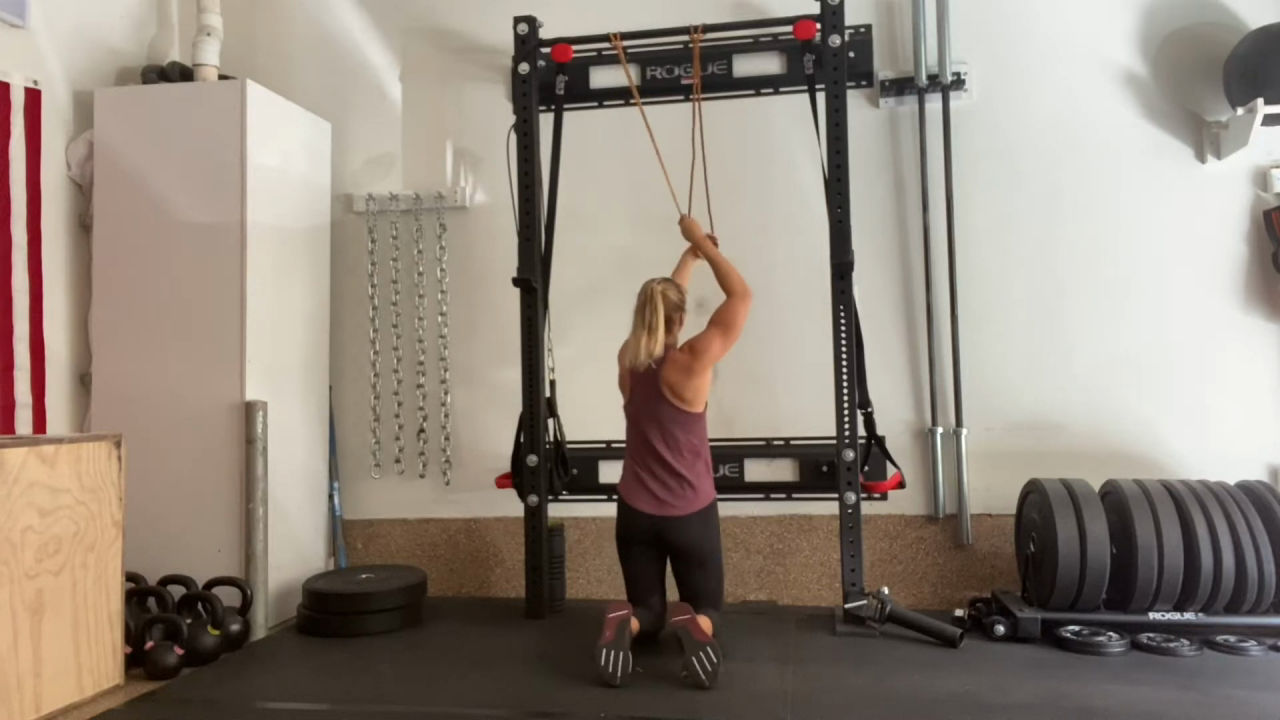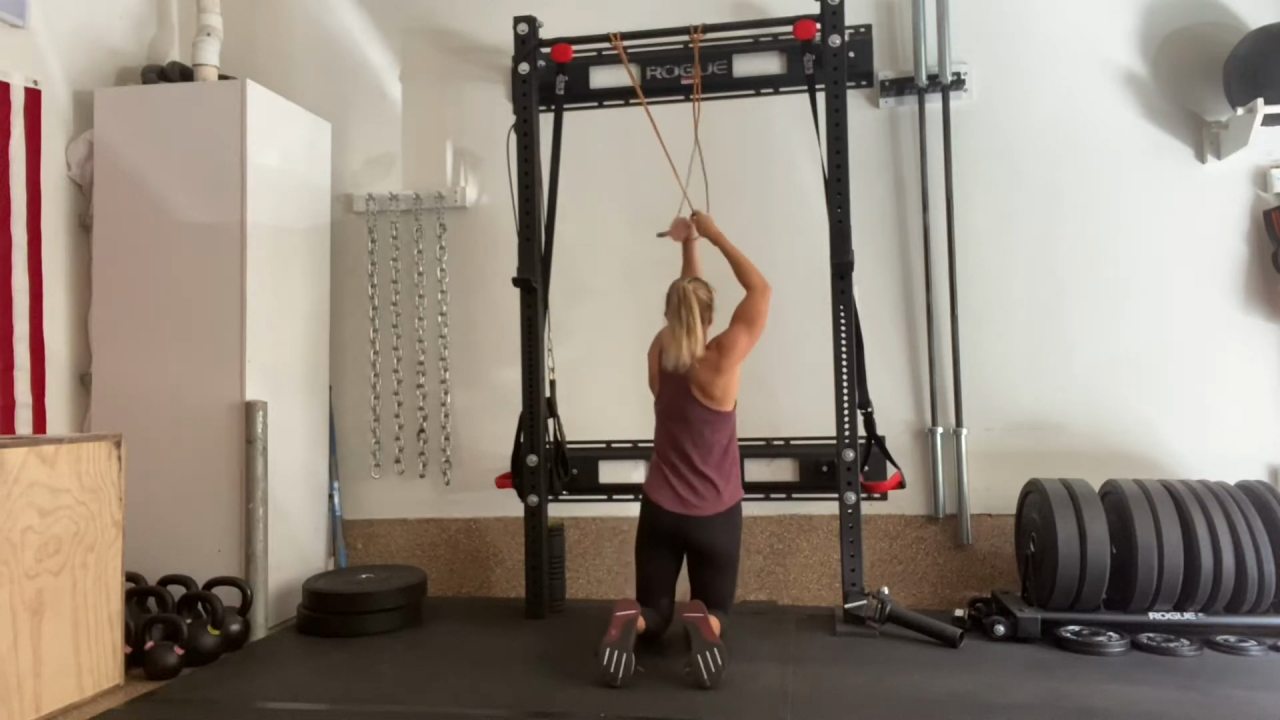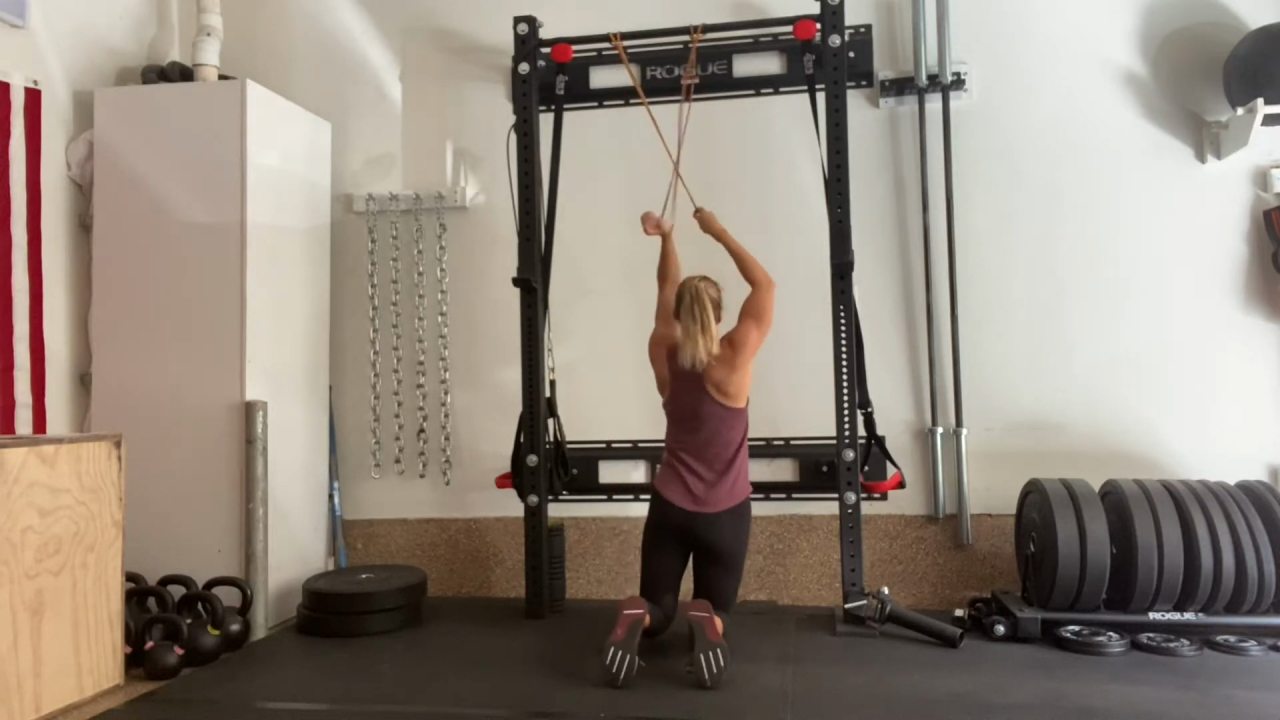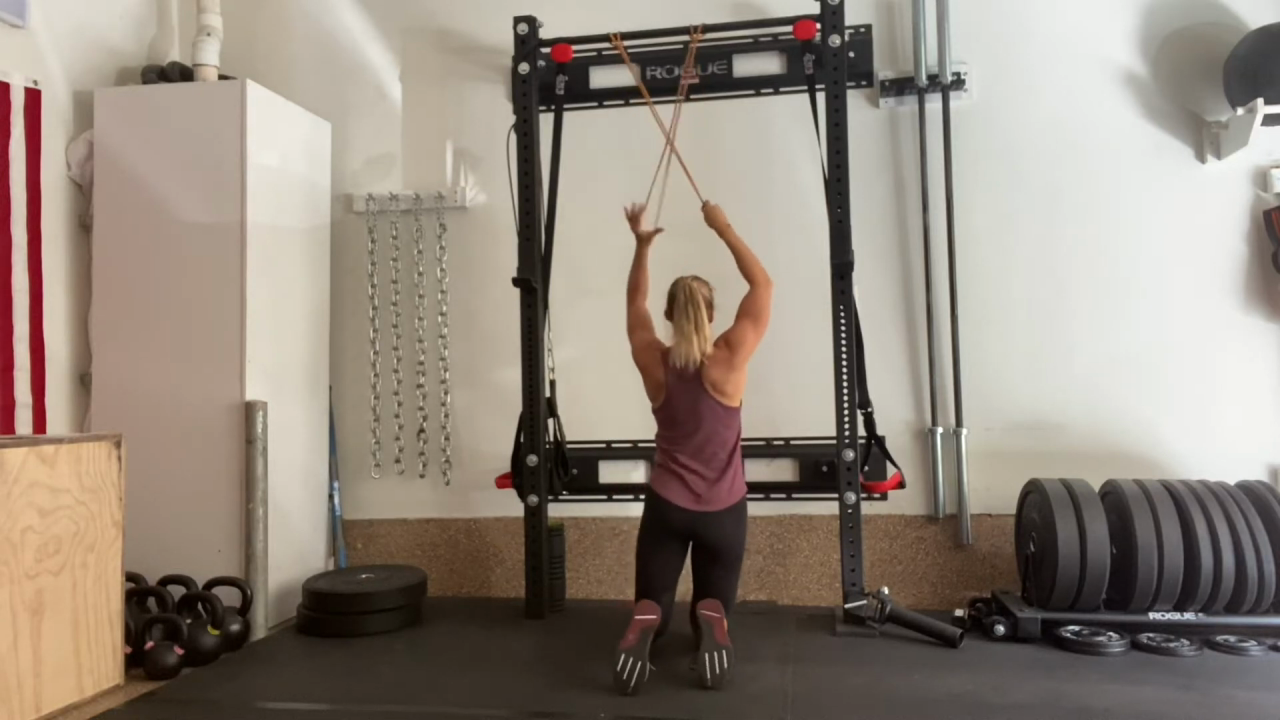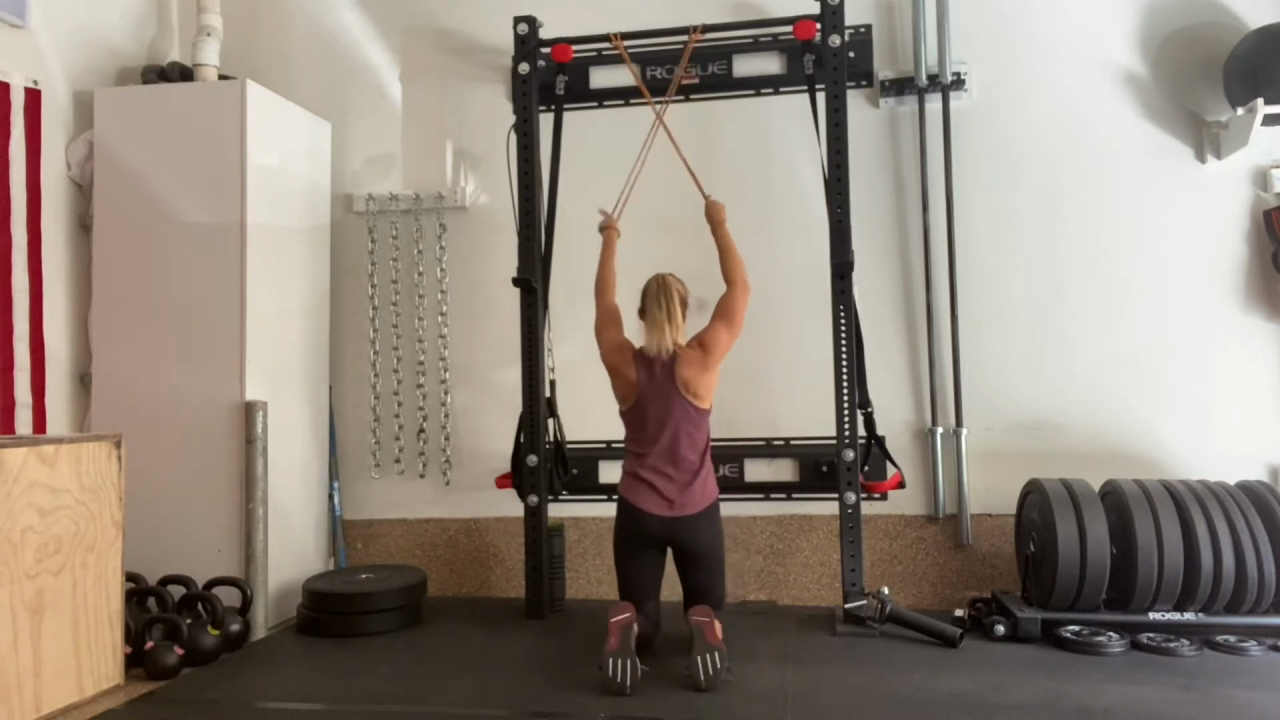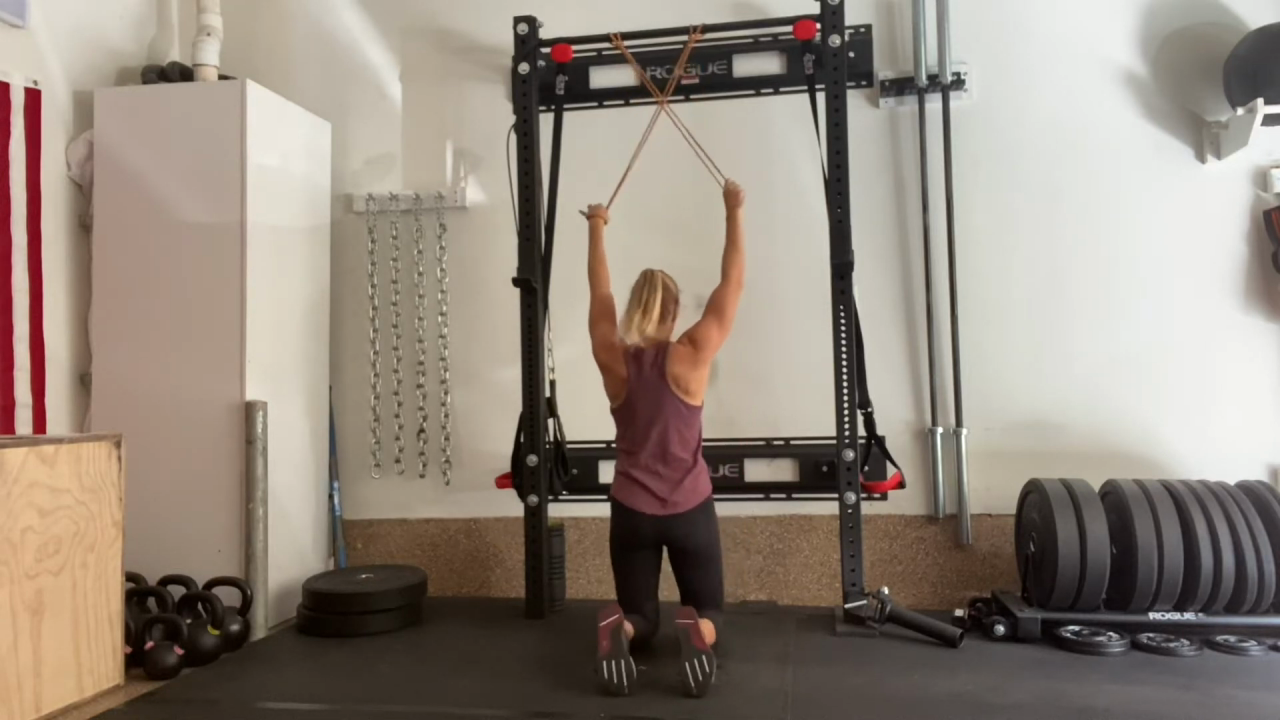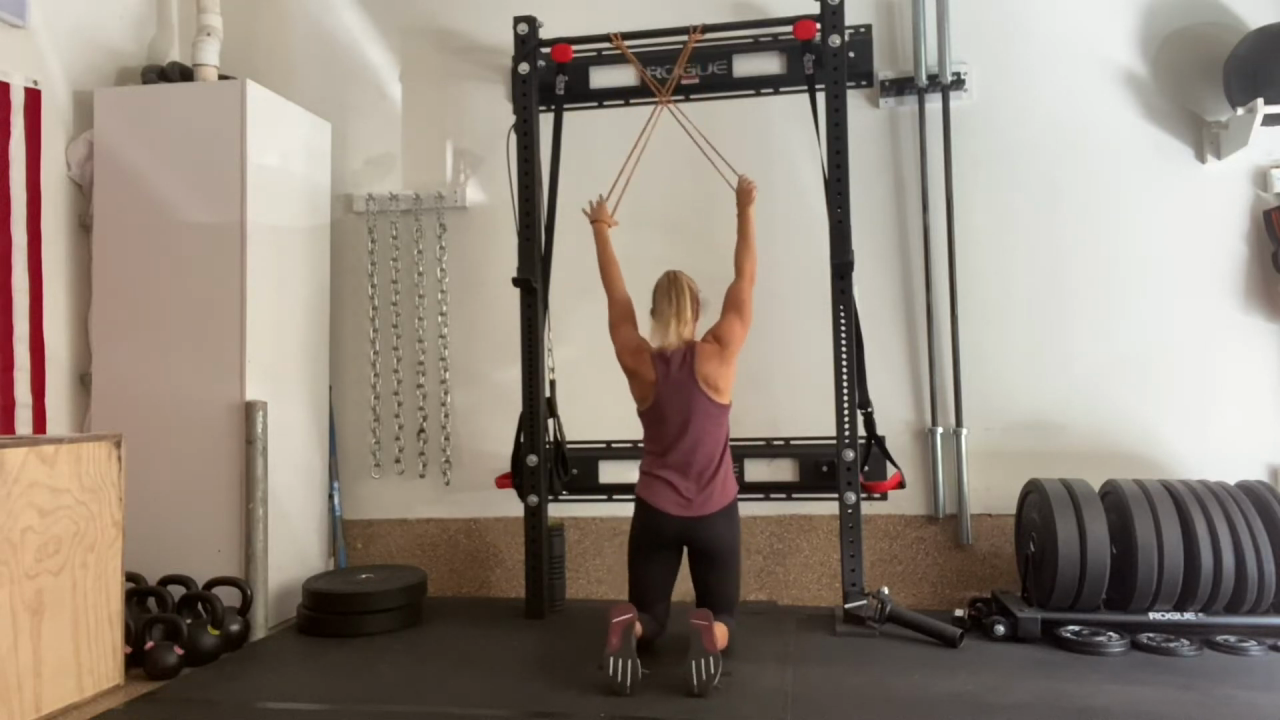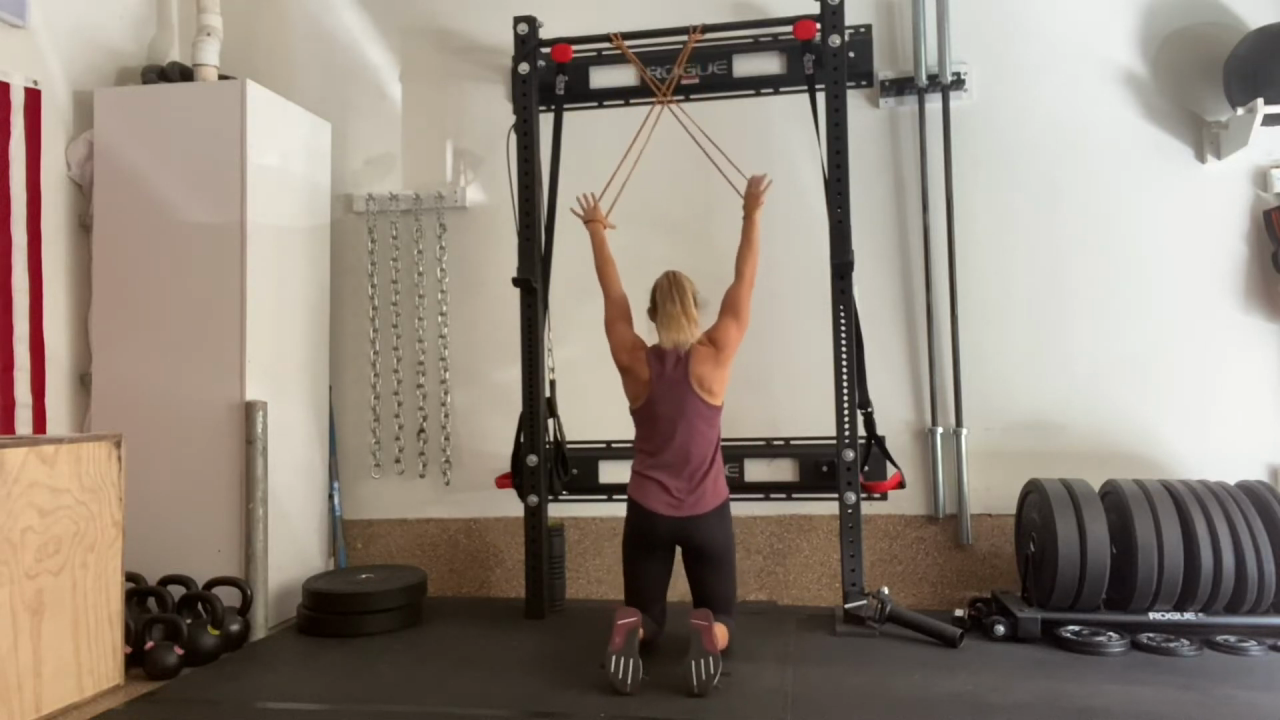
dt=0.3s
person 1, frame 1
left shoulder: (627, 361)
right shoulder: (691, 364)
left elbow: (663, 297)
right elbow: (740, 296)
left wrist: (693, 253)
right wrist: (700, 243)
left hip: (636, 511)
right hip: (692, 513)
left knee: (648, 613)
right knee: (706, 608)
left ankle: (624, 624)
right ankle: (693, 623)
person 1, frame 2
left shoulder: (658, 357)
right shoulder: (720, 362)
left elbow: (685, 296)
right elbow: (760, 290)
left wrist: (690, 245)
right wrist: (714, 235)
left hip: (660, 510)
right hip: (716, 514)
left knee: (654, 610)
right knee: (715, 610)
left ankle: (630, 622)
right ankle: (702, 624)
person 1, frame 3
left shoulder: (663, 358)
right shoulder: (733, 360)
left elbow: (669, 290)
right elbow: (764, 285)
left wrist: (667, 240)
right wrist: (718, 231)
left hip: (669, 506)
right hip: (726, 512)
left knee: (657, 607)
right knee: (716, 607)
left ankle: (634, 617)
right ankle: (705, 622)
person 1, frame 4
left shoulder: (652, 362)
right shoulder: (729, 360)
left elbow: (636, 303)
right elbow: (762, 284)
left wrist: (641, 247)
right wrist: (722, 227)
left hip: (666, 507)
right hip: (722, 511)
left knee: (654, 606)
right knee: (714, 603)
left ankle: (642, 622)
right ankle: (710, 623)
person 1, frame 5
left shoulder: (621, 364)
right shoulder: (701, 360)
left elbow: (605, 301)
right elbow: (739, 288)
left wrist: (609, 242)
right wrist: (719, 226)
left hip: (637, 512)
right hip: (696, 512)
left knee: (643, 615)
right knee: (708, 606)
left ankle: (626, 625)
right ankle: (705, 629)
person 1, frame 6
left shoulder: (613, 361)
right shoulder: (691, 357)
left elbow: (600, 291)
right elbow: (732, 284)
left wrist: (596, 228)
right wrist: (734, 212)
left hip: (631, 511)
right hip: (690, 510)
left knee: (640, 617)
right knee: (707, 609)
left ankle: (619, 630)
right ankle: (695, 632)
person 1, frame 7
left shoulder: (638, 363)
right shoulder: (717, 357)
left elbow: (615, 293)
right elbow: (745, 280)
left wrist: (601, 230)
right wrist: (745, 210)
left hip: (654, 511)
right hip: (714, 513)
left knee: (648, 613)
right knee: (720, 614)
left ankle: (628, 627)
right ankle: (708, 635)
person 1, frame 8
left shoulder: (634, 363)
right shoulder: (712, 360)
left elbow: (612, 293)
right elbow: (743, 283)
left wrist: (596, 230)
right wrist: (752, 214)
left hip: (648, 511)
right hip: (706, 513)
left knee: (645, 612)
right knee: (719, 614)
left ankle: (630, 632)
right ankle: (707, 636)
